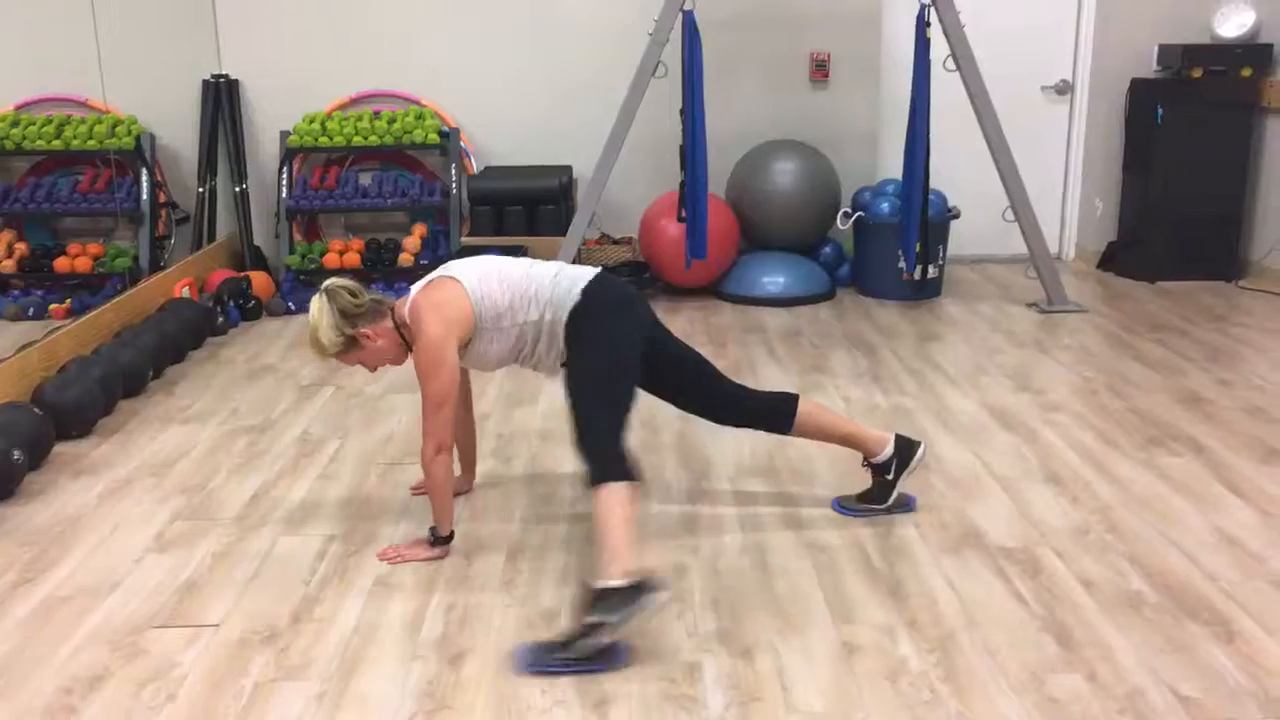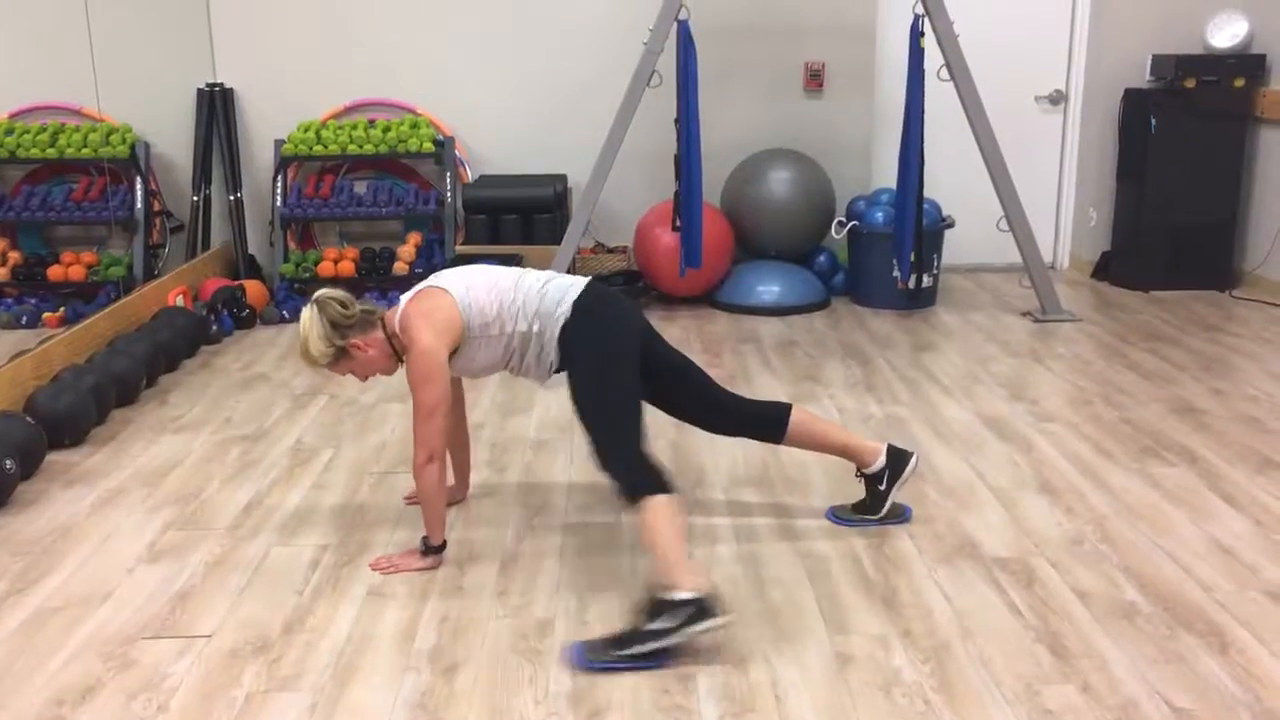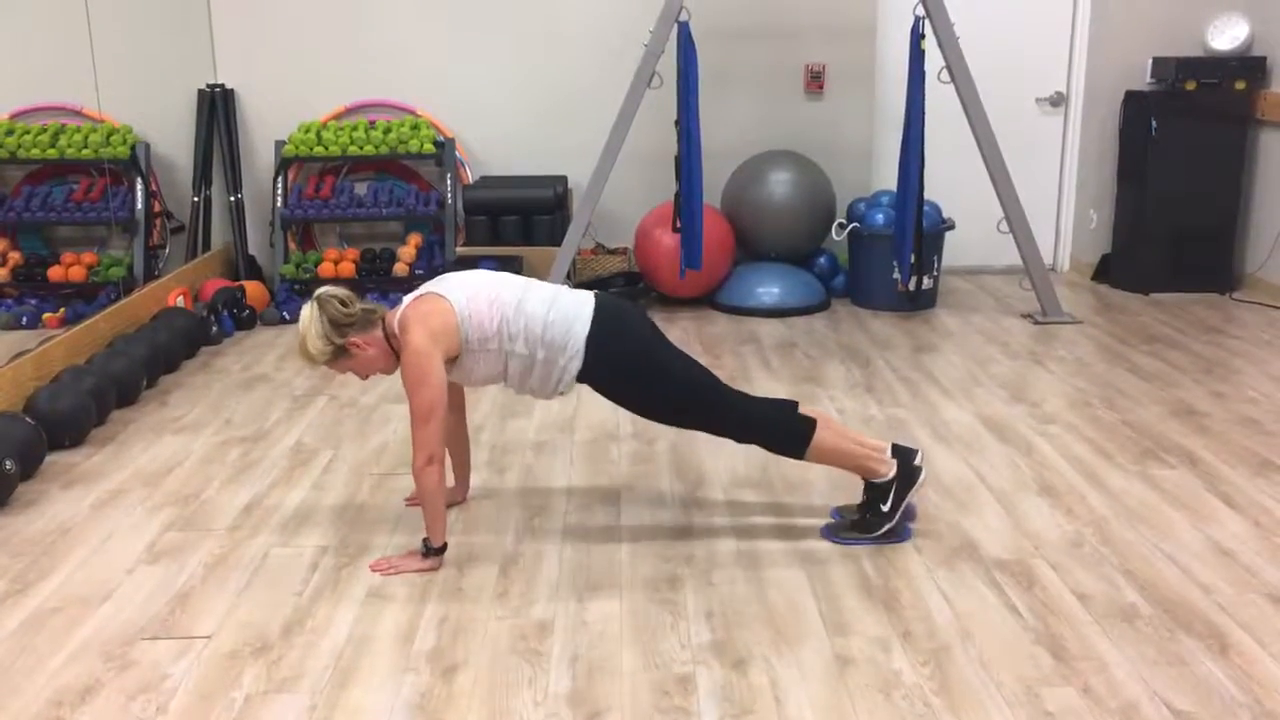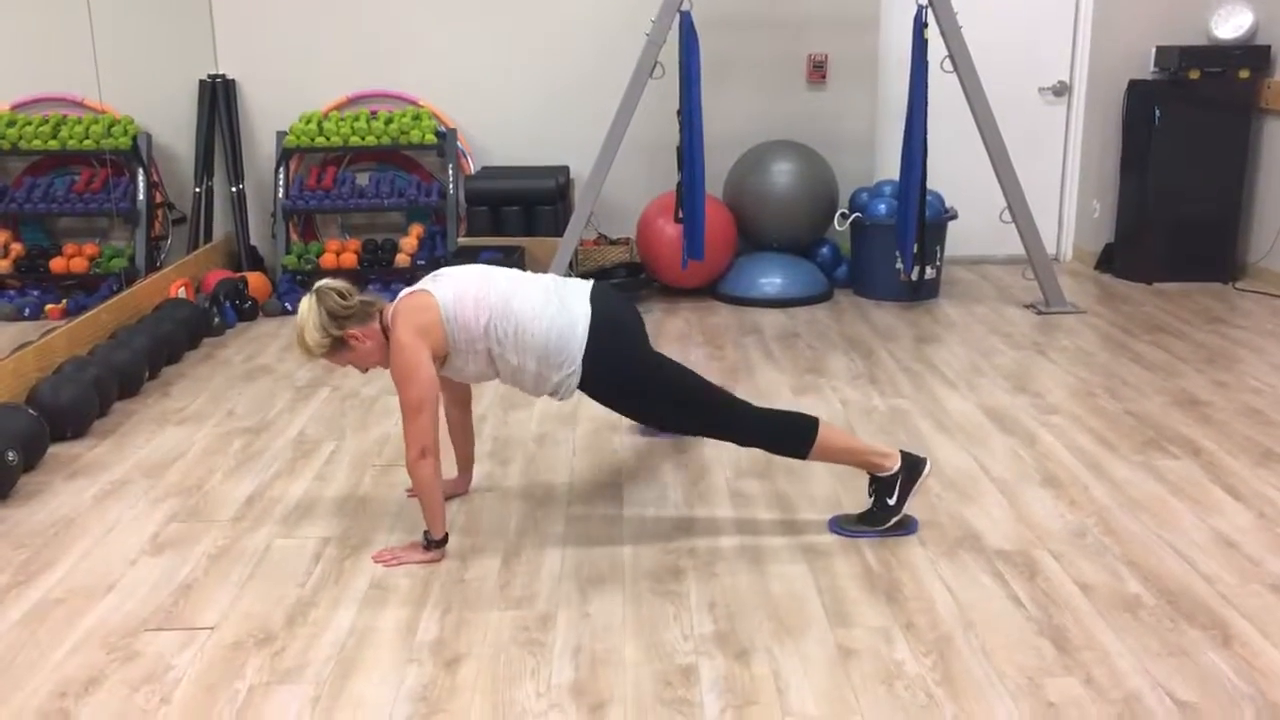
dt=0.5s
person 1, frame 1
left shoulder: (429, 323)
right shoulder: (423, 308)
left elbow: (436, 442)
right elbow: (459, 405)
left wrist: (439, 535)
right wrist: (464, 476)
left hip: (594, 315)
right hip: (602, 310)
left knee: (599, 448)
right knee: (732, 404)
left ankle: (620, 585)
right ankle: (885, 449)
person 1, frame 2
left shoulder: (421, 333)
right shoulder: (414, 317)
left elbow: (427, 453)
right elbow: (452, 408)
left wrist: (430, 545)
right wrist: (459, 488)
left hip: (585, 324)
right hip: (597, 315)
left knee: (623, 458)
right knee: (725, 413)
left ankle: (686, 596)
right ankle: (878, 459)
person 1, frame 3
left shoulder: (417, 337)
right shoulder: (420, 319)
left elbow: (426, 454)
right elbow: (453, 411)
left wrist: (432, 548)
right wrist: (460, 487)
left hip: (600, 345)
right hip: (600, 325)
left knee: (730, 416)
right knee: (730, 409)
left ankle: (884, 472)
right ankle: (885, 451)
person 1, frame 4
left shoulder: (406, 333)
right shoulder: (423, 307)
left elbow: (420, 449)
right elbow: (457, 394)
left wrist: (433, 539)
right wrist: (464, 478)
left hip: (595, 347)
right hip: (594, 310)
left knee: (732, 421)
left ankle: (890, 466)
